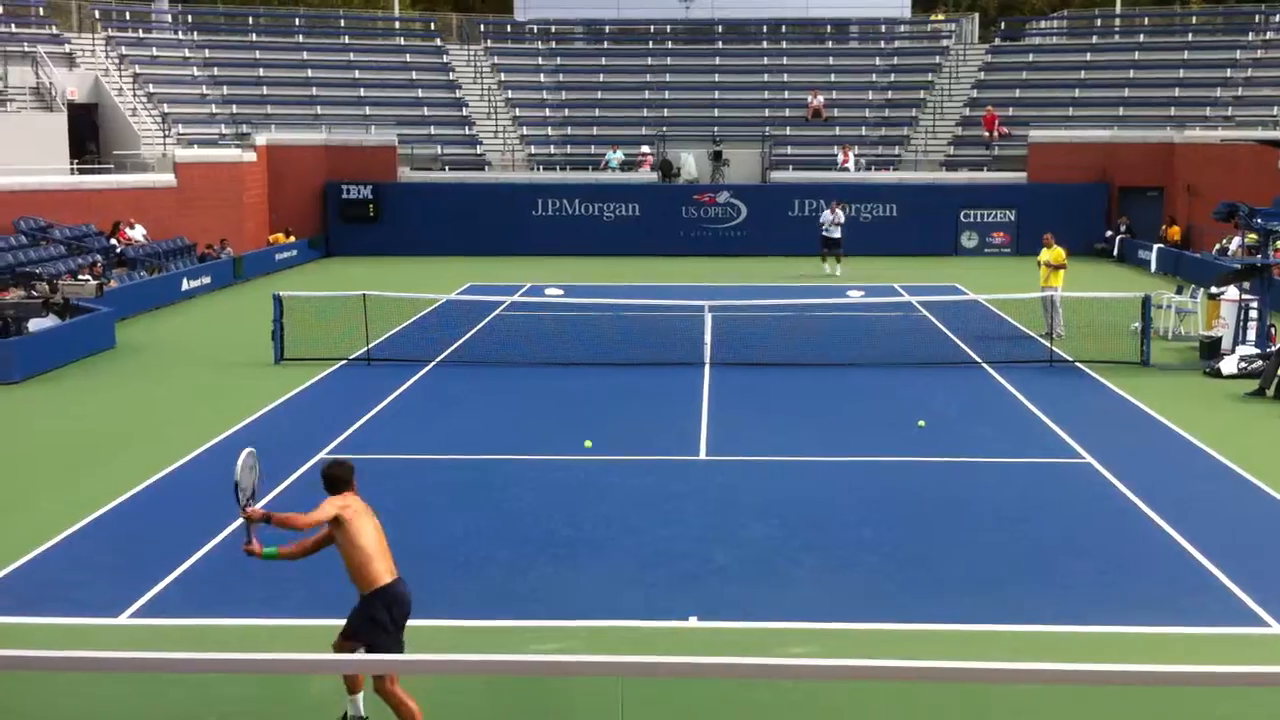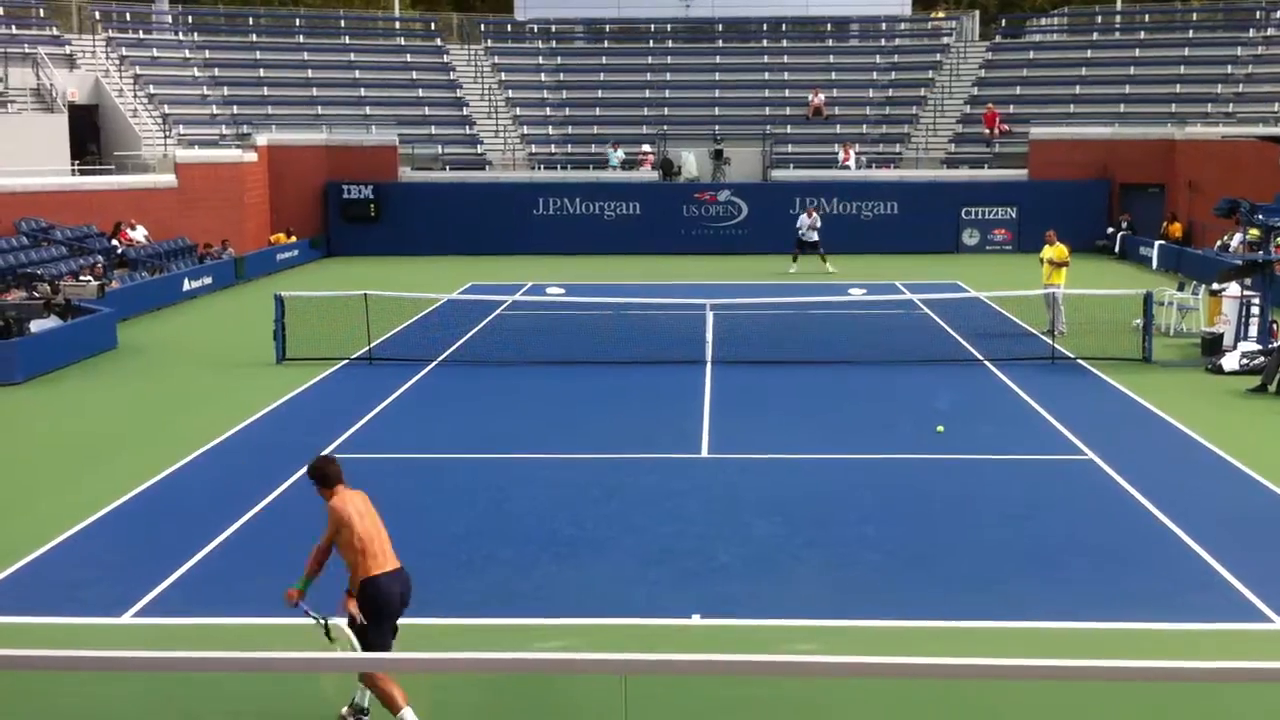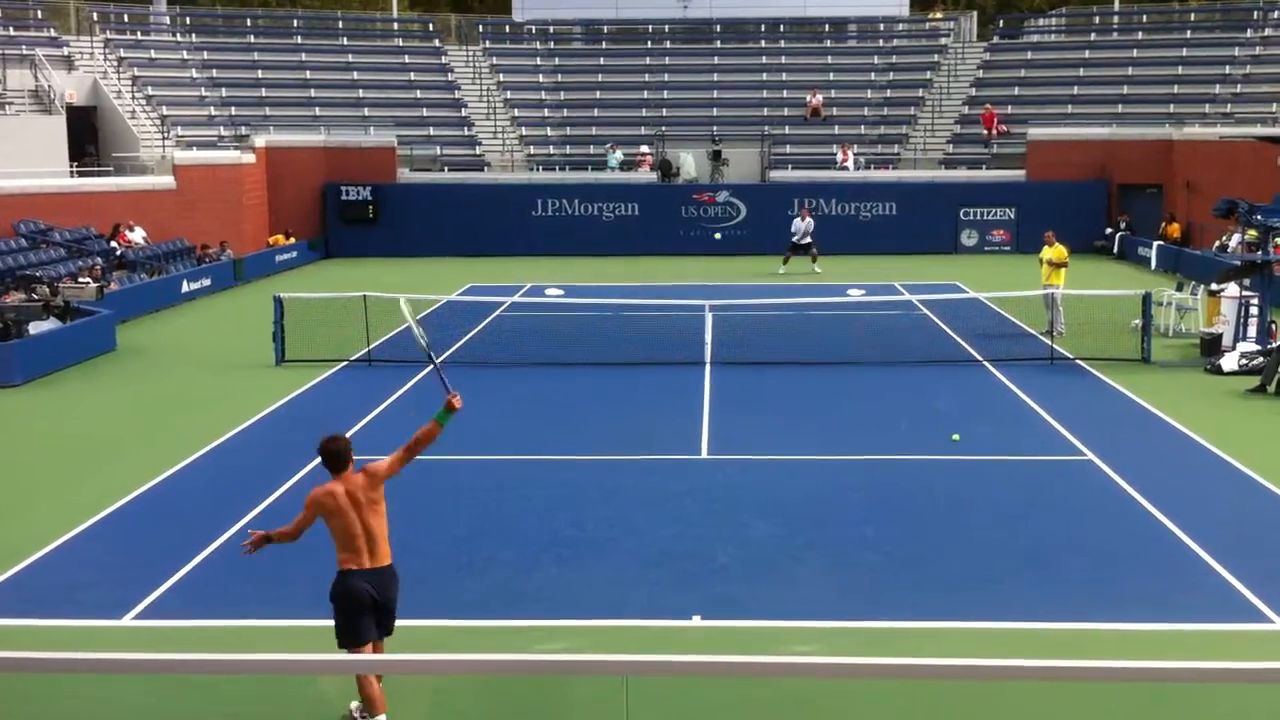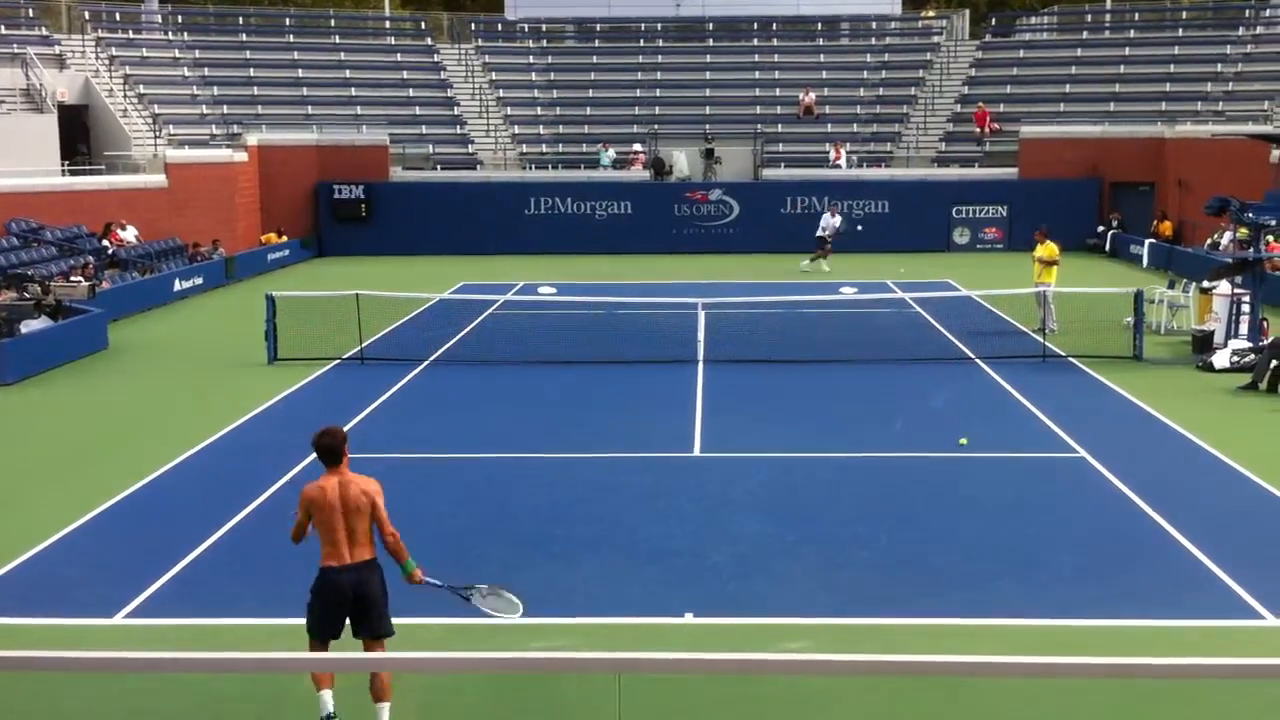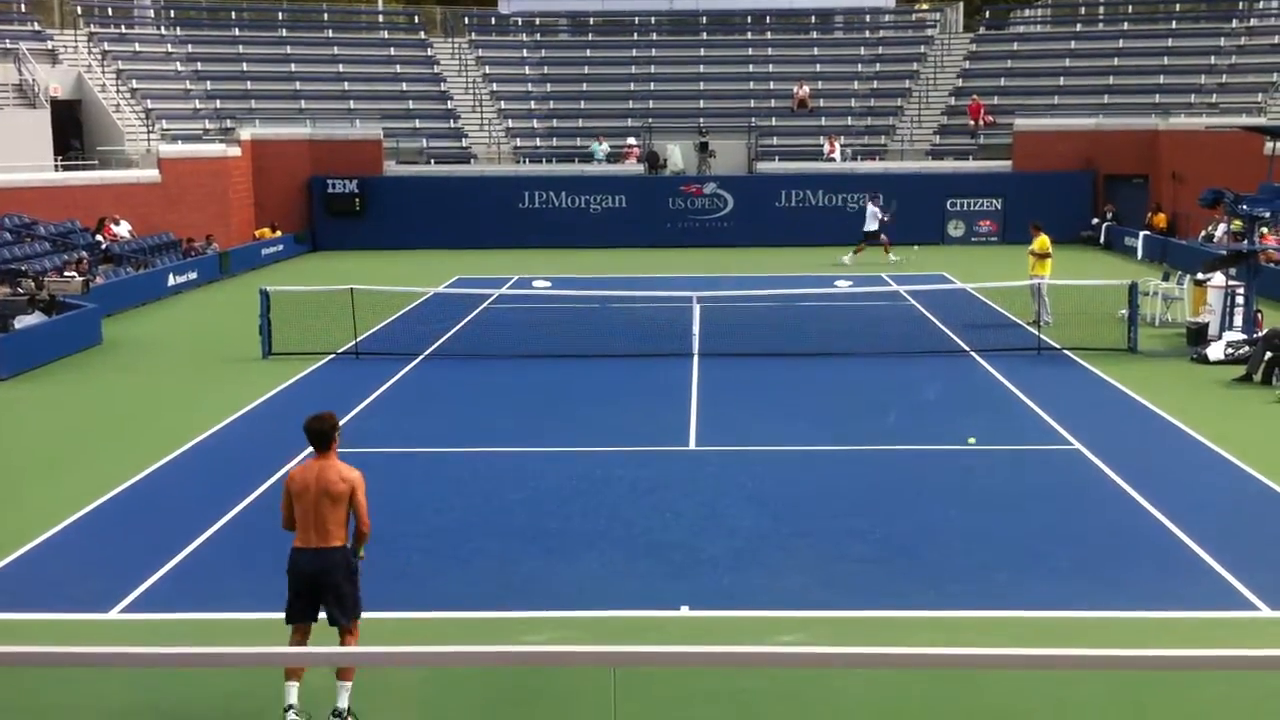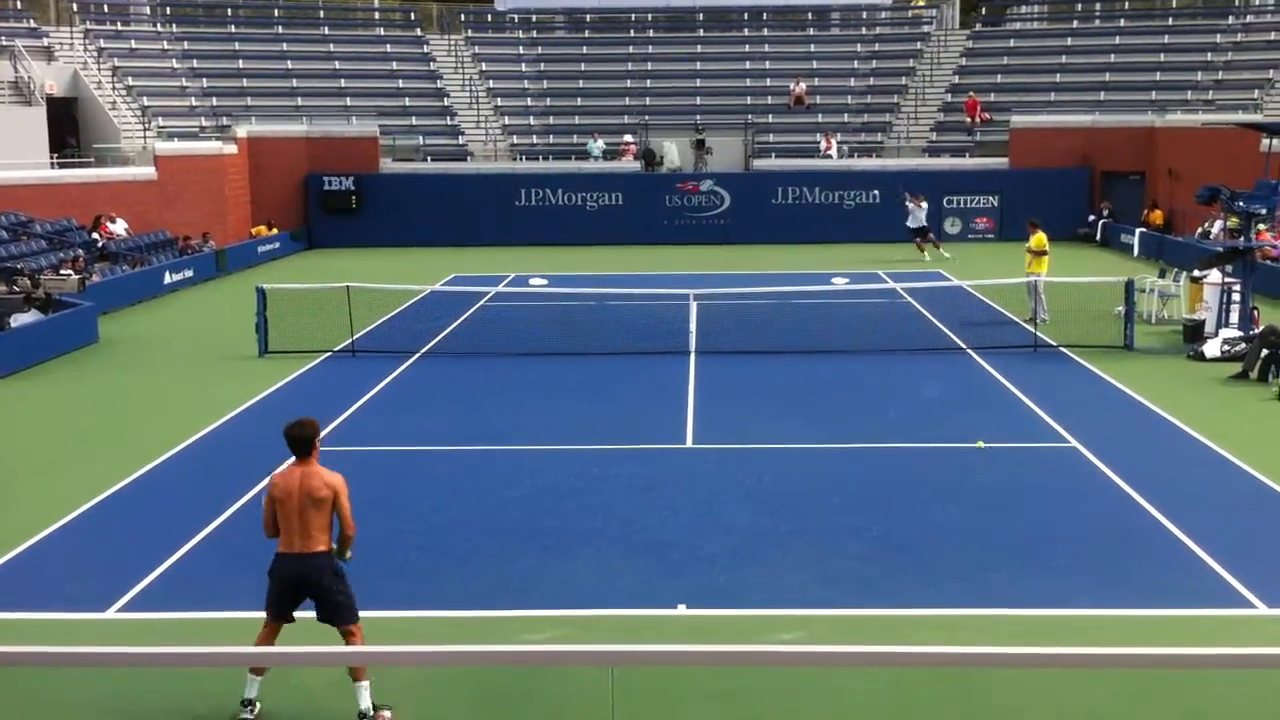
dt=0.4s
person 1, frame 1
left shoulder: (338, 504)
right shoulder: (353, 510)
left elbow: (304, 521)
right elbow: (306, 547)
left wrist: (265, 517)
right wrist: (265, 552)
left hip: (384, 598)
right hip: (388, 592)
left knee: (385, 684)
right knee: (342, 647)
person 1, frame 2
left shoulder: (337, 506)
right shoulder: (357, 496)
left elbow: (358, 549)
right elbow: (323, 550)
left wrist: (351, 595)
right wrist: (301, 587)
left hip: (377, 589)
right hip: (398, 580)
left knee: (374, 673)
right knee: (366, 646)
person 1, frame 3
left shoulder: (320, 496)
right shoulder: (371, 477)
left elbow: (292, 533)
right elbow: (412, 448)
left wrist: (265, 537)
right wrist: (445, 412)
left hip: (352, 583)
right hip: (386, 577)
right knee: (375, 645)
person 1, frame 4
left shoulder: (310, 492)
right shoulder: (368, 486)
left elbow: (296, 537)
right elbow: (389, 535)
right wrist: (409, 568)
left hip: (332, 578)
right hip: (368, 574)
left knee: (318, 649)
right knee: (376, 653)
person 1, frame 5
left shoulder: (294, 476)
right shoulder: (350, 476)
left elbow: (288, 524)
right elbow: (364, 526)
right wrist: (356, 550)
left hip: (301, 559)
right hip: (335, 559)
left knee: (299, 635)
right knee: (348, 633)
person 1, frame 6
left shoulder: (275, 482)
right shoulder: (333, 481)
left elbow: (270, 531)
right elbow: (348, 531)
right wrist: (342, 552)
left hip: (286, 565)
right hip: (321, 565)
left knee: (269, 629)
right knee: (352, 634)
